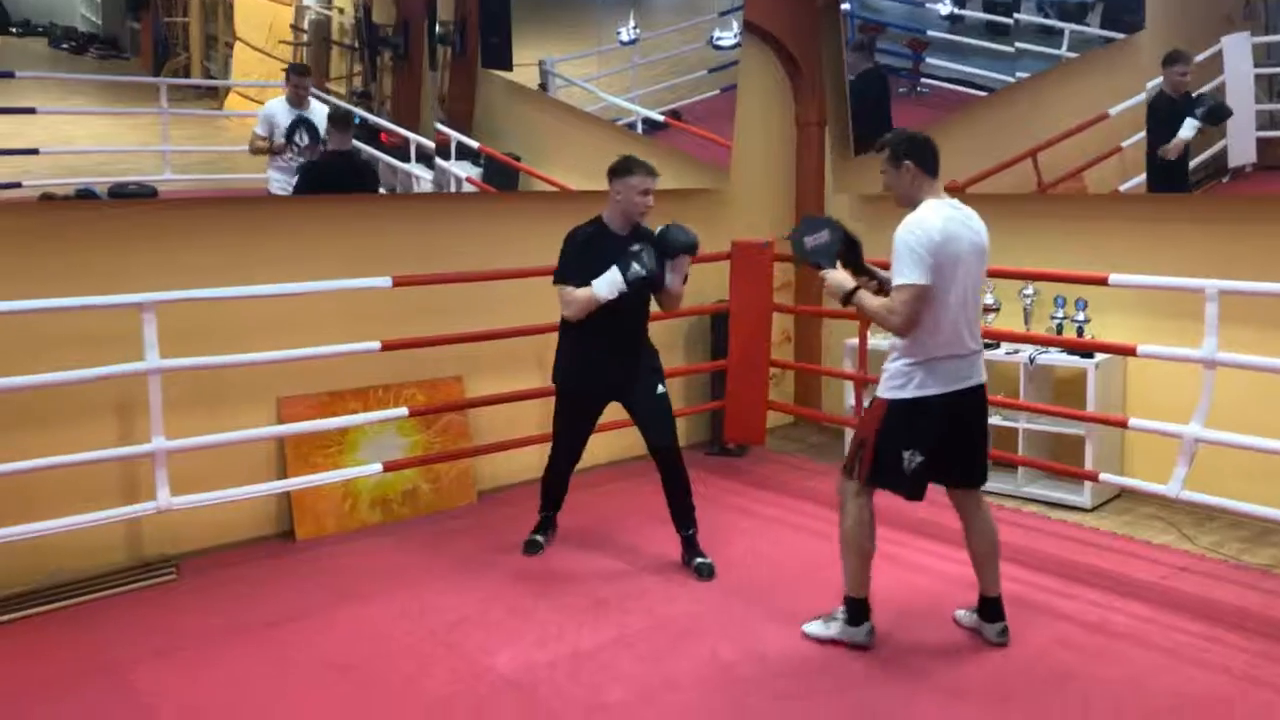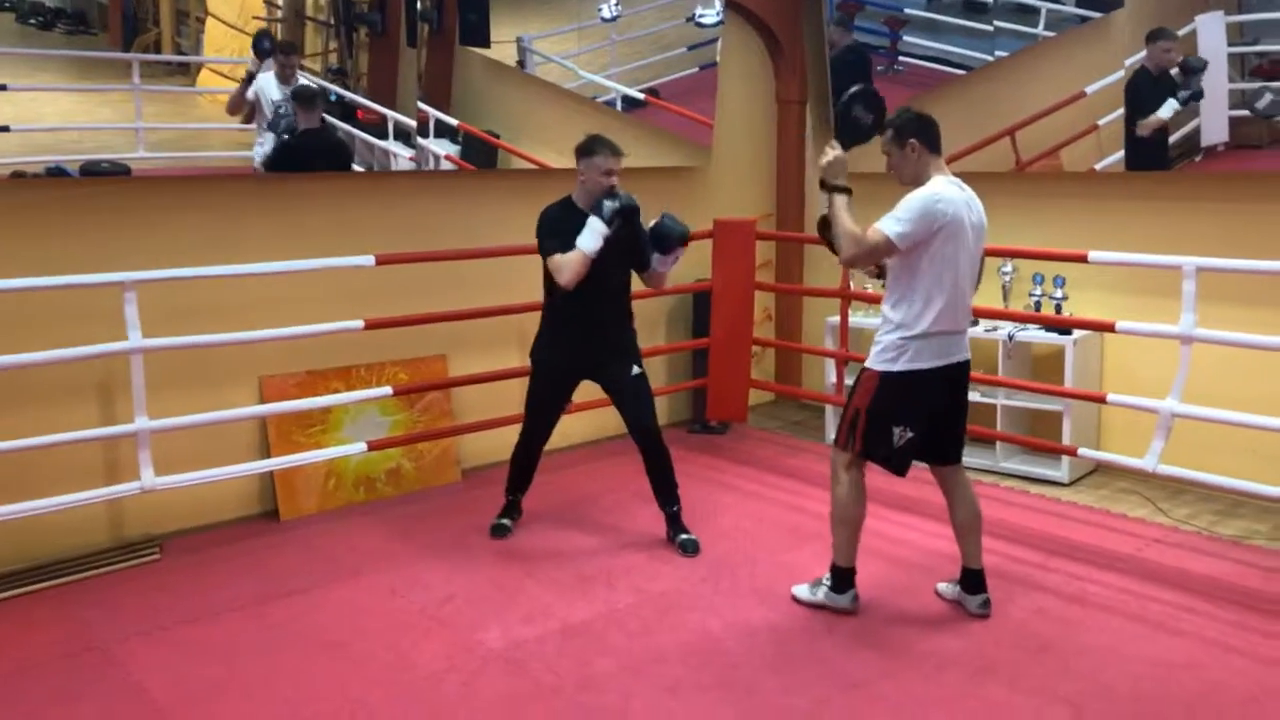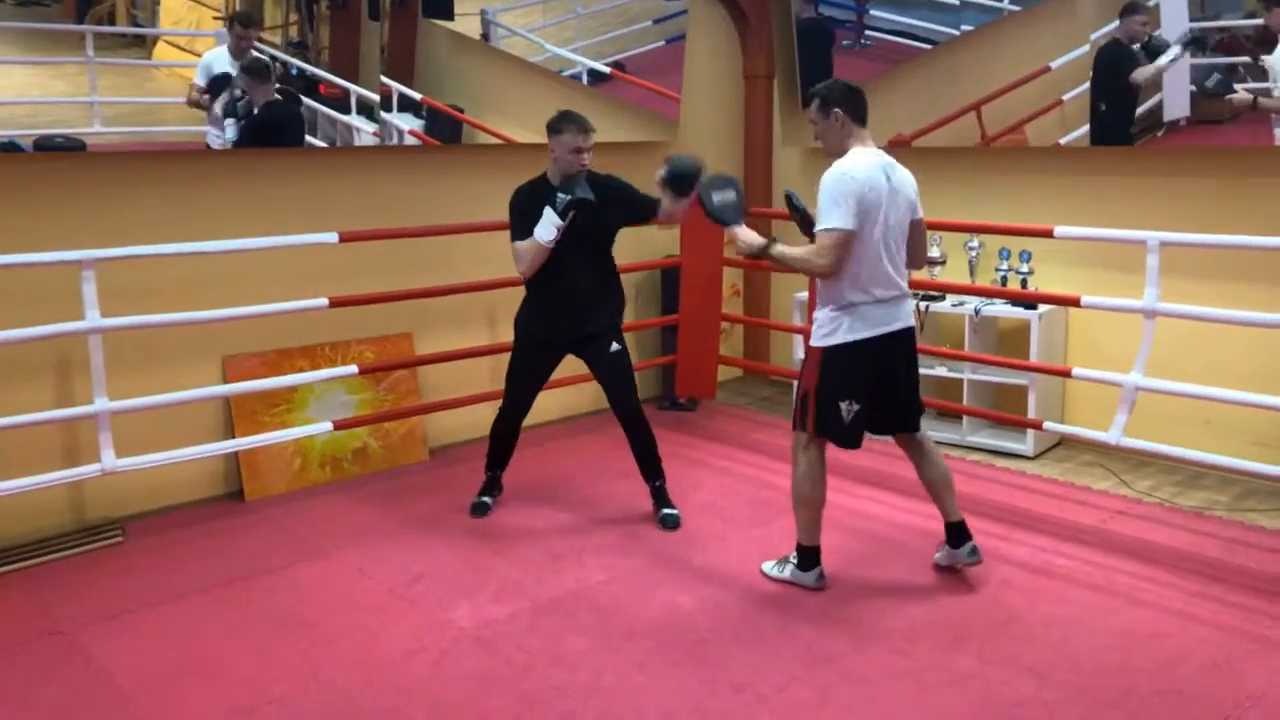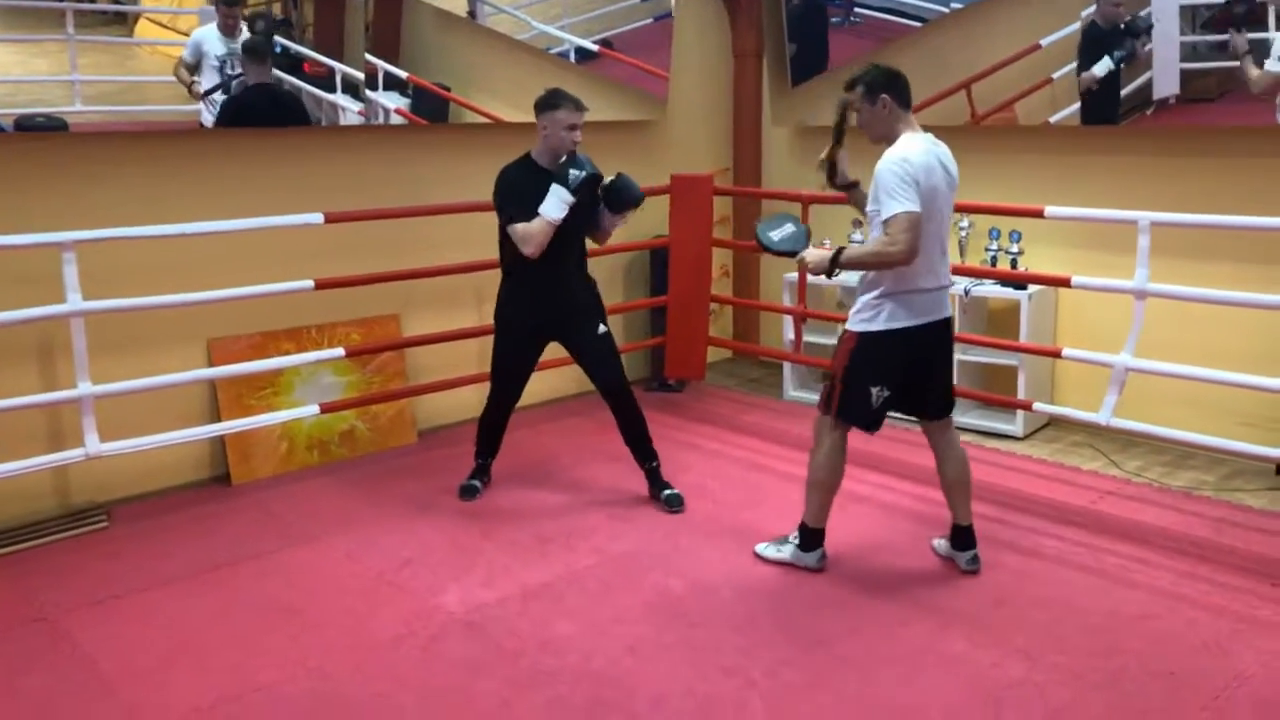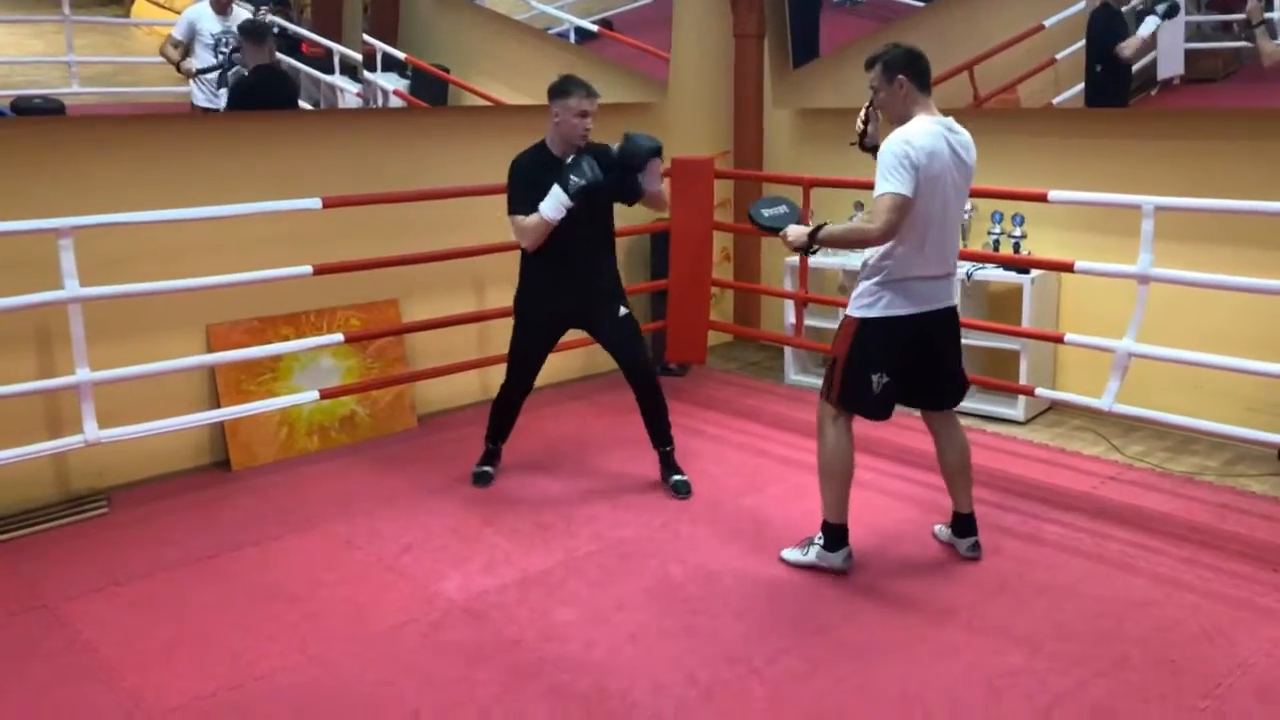
dt=0.4s
person 1, frame 1
left shoulder: (917, 229)
right shoulder: (973, 224)
left elbow: (900, 320)
left wrist: (850, 291)
right wrist: (886, 282)
left hip: (914, 389)
right hip: (966, 382)
left knee: (855, 488)
right knee: (968, 495)
left ankle: (854, 616)
right ankle: (991, 613)
person 1, frame 2
left shoulder: (927, 201)
right shoulder: (969, 202)
left elbow: (854, 252)
left wrist: (836, 187)
right wrist: (893, 264)
left hip: (903, 361)
right hip: (950, 358)
left knee: (847, 460)
right knee: (949, 469)
left ankle: (840, 583)
right ankle: (973, 585)
person 1, frame 3
left shoulder: (843, 176)
right shoulder: (900, 175)
left elbow: (824, 264)
right elbow: (916, 255)
left wrist: (761, 245)
left hip: (846, 334)
right hip: (896, 326)
left knee: (809, 441)
right knee: (910, 435)
left ankle: (806, 562)
right ankle: (959, 538)
person 1, frame 4
left shoulder: (897, 161)
right shoulder: (940, 154)
left elbow: (900, 249)
left wrist: (831, 258)
right wrist: (850, 184)
left hip: (887, 321)
right hip: (934, 317)
left knee: (831, 424)
right knee: (939, 426)
left ankle: (808, 541)
right ankle: (963, 542)
person 1, frame 5
left shoulder: (904, 143)
right shoulder: (961, 140)
left elbow: (880, 227)
left wrist: (812, 235)
right wrist: (875, 149)
left hip: (885, 308)
right hip: (939, 304)
left knee: (833, 413)
right knee: (941, 414)
left ankle: (833, 542)
right ankle: (964, 529)
person 2, frame 1
left shoulder: (650, 241)
right shoulder: (582, 240)
left elbow: (670, 306)
right elbow: (569, 307)
left wrist: (678, 268)
right wrist: (618, 278)
left hip: (638, 364)
right hip: (583, 368)
left knee: (667, 450)
right knee: (565, 452)
left ankle: (690, 542)
right ankle: (547, 520)
person 2, frame 2
left shoulder: (626, 220)
right shoulder: (554, 218)
left elbow: (654, 282)
right elbow: (566, 276)
left wrist: (668, 253)
right wrist: (599, 224)
left hip: (616, 346)
right hip: (560, 348)
left knee: (647, 431)
right knee: (534, 432)
left ankle: (674, 519)
right ankle: (512, 504)
person 2, frame 3
left shoulder: (605, 189)
right shoulder: (527, 197)
left elbow: (665, 214)
right elbow: (525, 266)
left wrist: (683, 191)
right wrist: (556, 215)
left hip: (599, 321)
right hip: (542, 324)
left knee: (628, 407)
right knee: (513, 408)
left ankle: (659, 492)
right ankle: (491, 482)
person 2, frame 4
left shoulder: (581, 172)
right shoulder: (513, 179)
left elbow: (598, 236)
right elbow: (530, 245)
left wrist: (615, 211)
right wrist: (562, 192)
left hip: (579, 304)
right hip: (523, 310)
left knee: (617, 389)
right knee: (503, 395)
left ankle: (654, 475)
right ankle: (482, 467)
person 2, frame 5
left shoulder: (604, 159)
right shoulder: (526, 166)
left elbow: (659, 205)
right elbow: (527, 238)
left wrist: (650, 174)
right wrist: (563, 193)
left hip: (600, 290)
right hip: (543, 296)
left knee: (642, 370)
right knee: (518, 382)
left ankle: (668, 461)
right ankle: (491, 452)
